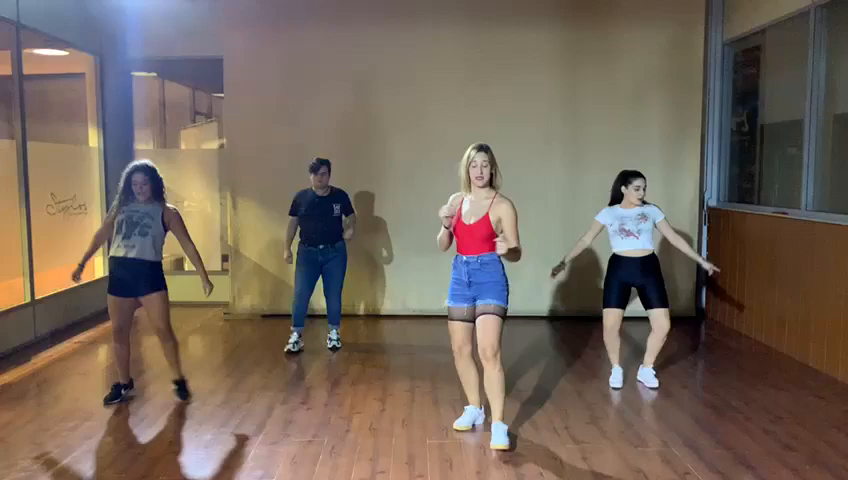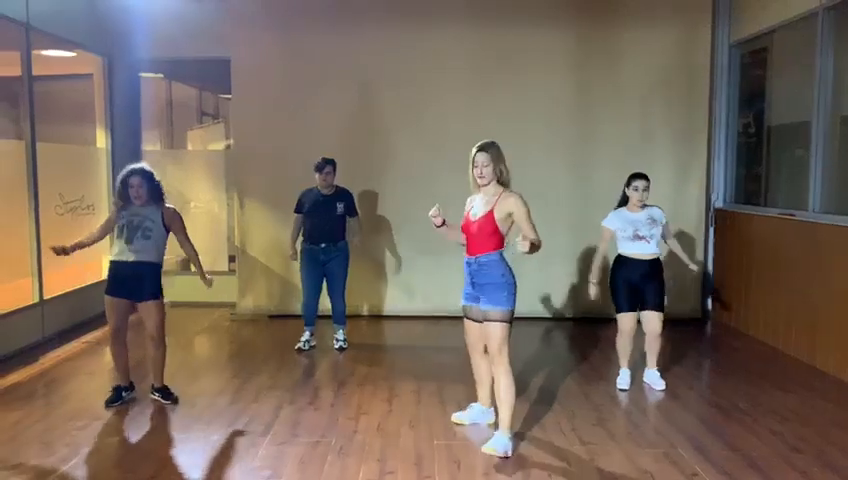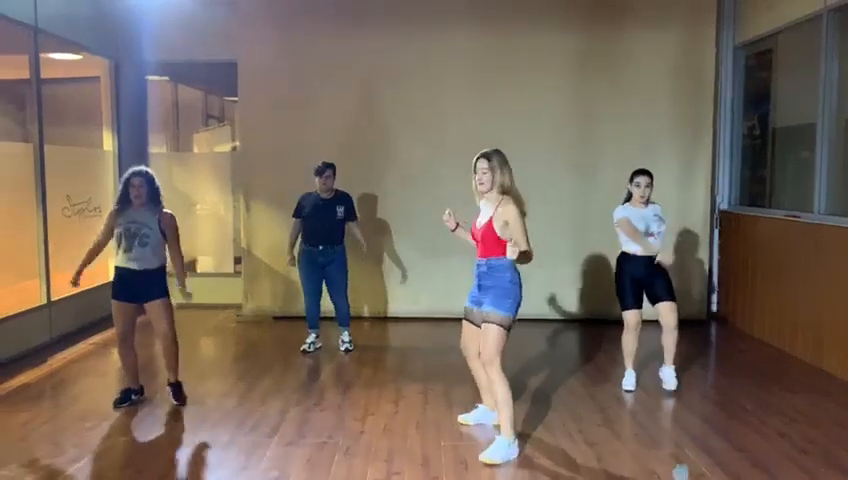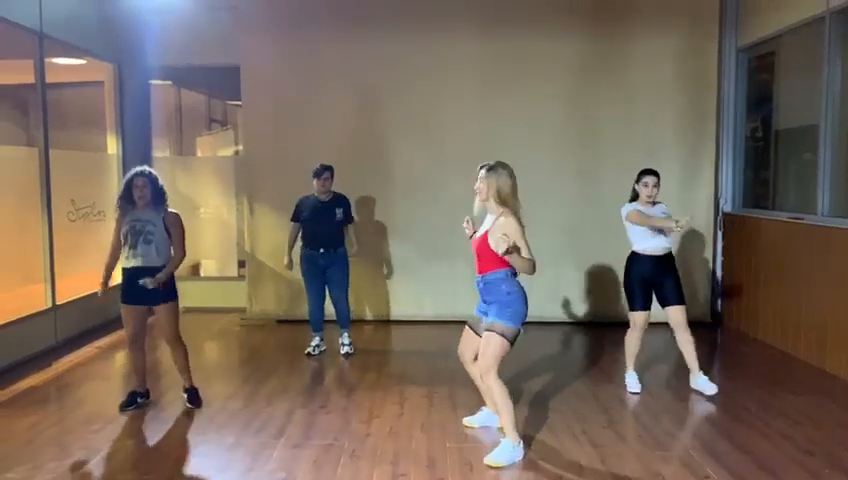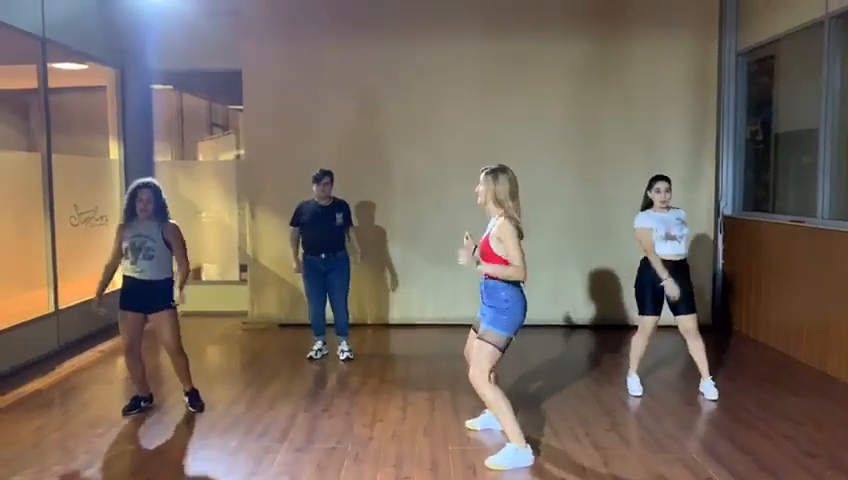
dt=0.2s
person 1, frame 1
left shoulder: (502, 205)
right shoulder: (455, 201)
left elbow: (516, 253)
right elbow: (443, 246)
left wrist: (508, 250)
right wrist: (444, 229)
left hip: (490, 280)
right hip: (461, 278)
left knee: (489, 352)
right knee: (460, 351)
left ankle: (499, 425)
right ankle: (474, 408)
person 1, frame 2
left shoulder: (511, 201)
right shoulder: (471, 201)
left elbow: (535, 241)
left wrist: (527, 244)
right wrist: (441, 224)
left hip: (496, 280)
right hip: (473, 280)
left knee: (498, 355)
right knee: (476, 348)
left ankle: (504, 435)
right ankle: (483, 407)
person 1, frame 3
left shoulder: (509, 207)
right shoulder: (483, 206)
left elbow: (527, 255)
left wrist: (517, 252)
right wrist: (456, 228)
left hip: (502, 285)
right hip: (482, 284)
left knee: (490, 359)
right knee: (470, 350)
left ankle: (508, 440)
right ankle: (489, 408)
person 1, frame 4
left shoulder: (507, 220)
right shoulder: (488, 218)
left elbow: (530, 266)
left wrist: (507, 253)
right wrist: (473, 237)
left hip: (506, 299)
right hip: (489, 298)
left knee: (486, 368)
right knee: (466, 354)
left ankle: (513, 443)
right ankle: (492, 411)
person 1, frame 5
left shoulder: (504, 224)
right shoulder: (497, 222)
left elbow: (520, 272)
left wrist: (477, 263)
right wrist: (475, 253)
left hip: (504, 304)
right hip: (495, 302)
left knee: (479, 375)
right knee: (472, 354)
left ankle: (520, 448)
right ankle: (494, 414)
person 2, frame 1
left shoulder: (166, 212)
right shoulder: (120, 208)
left elbow: (187, 245)
right elbow: (101, 235)
left wrist: (204, 277)
right wrist: (81, 264)
left hip: (149, 272)
right hip: (119, 271)
left knee: (162, 328)
right knee: (119, 331)
left ankle: (178, 378)
right ankle: (123, 383)
person 2, frame 2
left shoulder: (167, 213)
right shoulder: (120, 211)
left elbow: (186, 245)
right elbow: (97, 235)
left wrist: (202, 273)
right wrist: (70, 248)
left hip: (148, 277)
right hip: (118, 276)
left knee: (155, 334)
right knee: (116, 333)
left ankle: (158, 386)
right ankle: (124, 385)
person 2, frame 3
left shoulder: (164, 218)
right shoulder: (117, 215)
left elbow: (175, 253)
right elbow: (99, 245)
left wrist: (182, 285)
right wrist: (79, 270)
left hip: (152, 280)
right hip: (123, 279)
left knee: (167, 334)
right knee: (123, 337)
left ankle: (174, 382)
right ankle: (134, 388)
person 2, frame 4
left shoulder: (168, 217)
right shoulder: (123, 217)
left elbow: (179, 253)
right elbow: (115, 252)
left wrist: (161, 277)
right wrist: (104, 281)
left hip: (161, 283)
right hip: (132, 281)
left knee: (172, 338)
right knee: (134, 340)
left ankle: (189, 387)
right ankle: (140, 391)
person 2, frame 5
left shoulder: (169, 228)
right shoulder: (125, 228)
left elbow: (182, 263)
right elbow: (114, 261)
left wrist: (179, 288)
right wrist: (99, 290)
left hip: (160, 290)
right hip: (131, 290)
left knee: (173, 346)
right knee: (129, 348)
left ankle: (190, 391)
right ankle: (143, 395)
person 3, frame 1
left shoulder: (652, 211)
right shoulder: (608, 213)
left elbow: (673, 237)
right elbow: (586, 239)
left wrist: (701, 260)
right wrist: (565, 262)
left hip: (648, 269)
right hip: (619, 269)
left knee: (662, 325)
right knee: (610, 324)
left ankle: (646, 369)
right ankle: (616, 369)
person 3, frame 2
left shoulder: (657, 213)
right shoulder: (615, 217)
left elbow: (669, 239)
right elbow: (601, 249)
left wrist: (687, 261)
right wrist: (593, 279)
left hip: (653, 272)
right hip: (625, 271)
left knee: (654, 329)
right knee: (627, 328)
left ankle: (651, 371)
right ankle: (624, 370)
person 3, frame 3
left shoulder: (656, 209)
right shoulder: (622, 212)
right elbow: (634, 236)
right wrist: (658, 252)
left hip: (655, 267)
right hip: (630, 267)
left knee: (670, 321)
right knee: (632, 325)
left ankle: (668, 369)
right ankle: (629, 371)
person 3, frame 4
left shoulder: (662, 208)
right shoulder: (630, 210)
right elbow: (650, 222)
right wrist: (674, 223)
left hip: (665, 266)
right hip: (639, 267)
left knee: (680, 323)
right knee: (638, 325)
left ankle: (697, 375)
right ankle: (630, 373)
person 3, frame 5
left shoulder: (680, 215)
right shoulder: (644, 218)
right elbow: (650, 251)
left wrist: (674, 277)
right wrist: (666, 279)
left hip: (680, 272)
right hip: (652, 273)
left knee: (691, 330)
right knee: (646, 328)
left ankle: (706, 380)
right ankle: (632, 375)
person 4, frame 1
left shoulder: (340, 196)
right shoulder: (301, 197)
left elbow: (350, 215)
right elbow: (293, 223)
left wrist: (350, 228)
right wrist: (287, 248)
left hip: (334, 252)
right hip: (307, 252)
left knee: (333, 295)
right knee: (301, 294)
left ankle: (333, 333)
right ankle: (296, 336)
person 4, frame 2
left shoulder: (344, 195)
right shoulder: (306, 196)
left elbow: (353, 218)
right elbow: (298, 220)
left wrist: (356, 235)
right wrist: (292, 245)
left hip: (337, 251)
right hip: (310, 251)
left knee: (337, 294)
right knee: (310, 295)
left ankle: (340, 333)
right ankle: (308, 335)
person 4, frame 3
left shoulder: (344, 199)
right shoulder: (305, 200)
left elbow: (352, 223)
right elbow: (296, 225)
left wrist: (362, 241)
right wrist: (290, 251)
left hip: (335, 254)
right hip: (309, 254)
left knee: (339, 296)
right knee: (311, 298)
left ankle: (345, 335)
right ankle: (313, 336)
person 4, frame 4
left shoulder: (342, 201)
right shoulder: (304, 203)
left elbow: (348, 225)
right elbow: (295, 228)
left wrist: (353, 243)
right wrist: (288, 254)
left hip: (336, 256)
right hip: (311, 257)
left knee: (340, 298)
right knee: (314, 301)
left ankle: (345, 337)
right ankle: (318, 339)
person 4, frame 5
left shoulder: (341, 206)
right shoulder: (303, 208)
left elbow: (349, 229)
right elbow: (294, 234)
left wrist: (356, 249)
right wrist: (295, 258)
left hip: (337, 261)
right hip: (311, 263)
left knee: (340, 304)
right knee: (315, 305)
left ankle: (343, 344)
right ankle: (319, 343)
